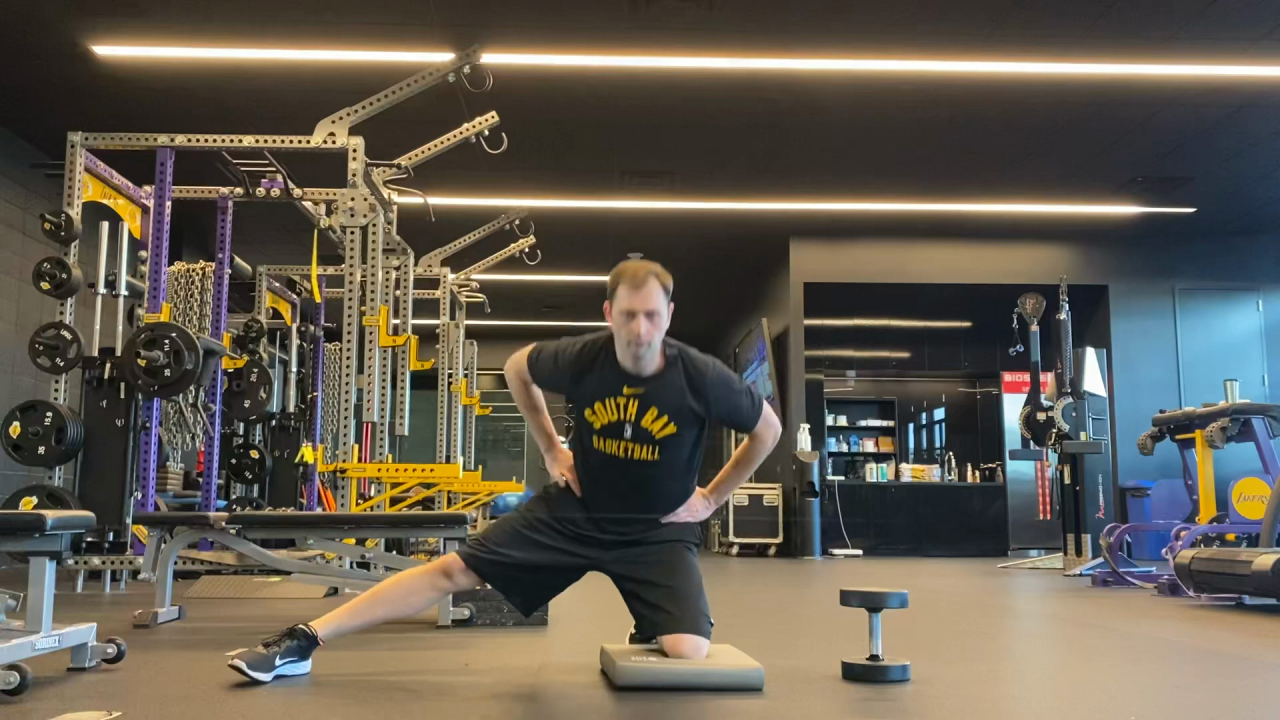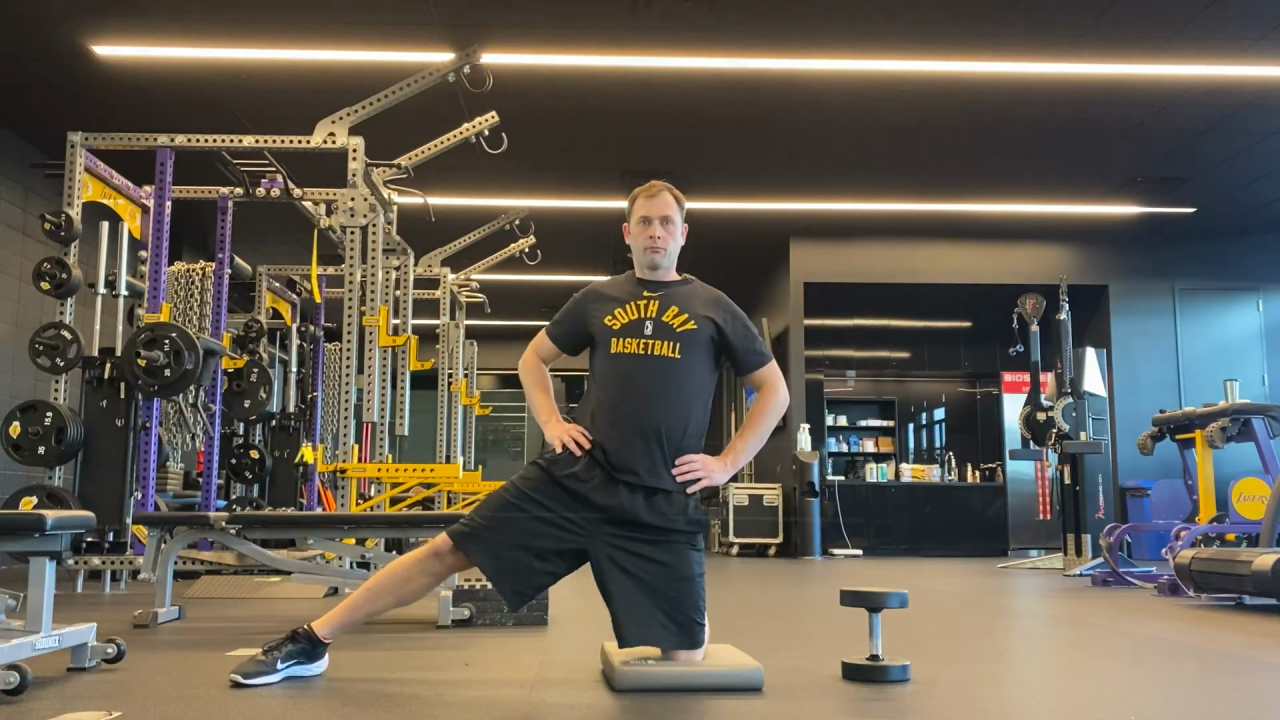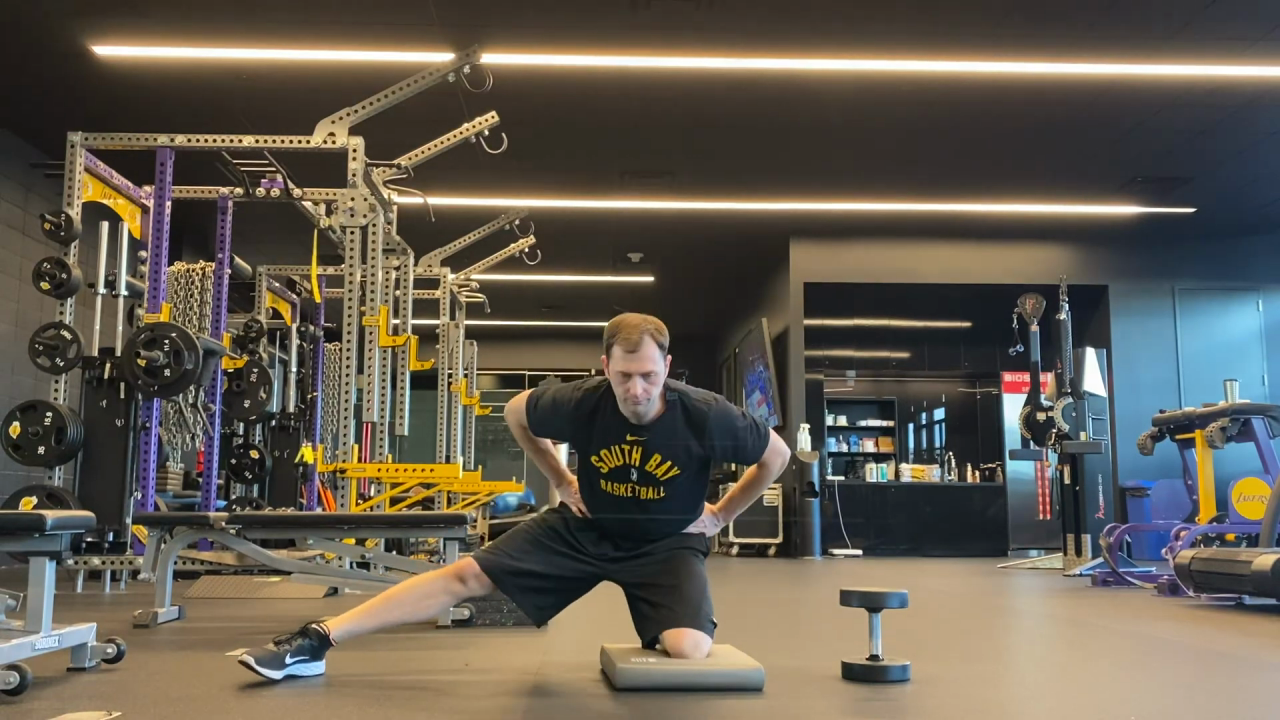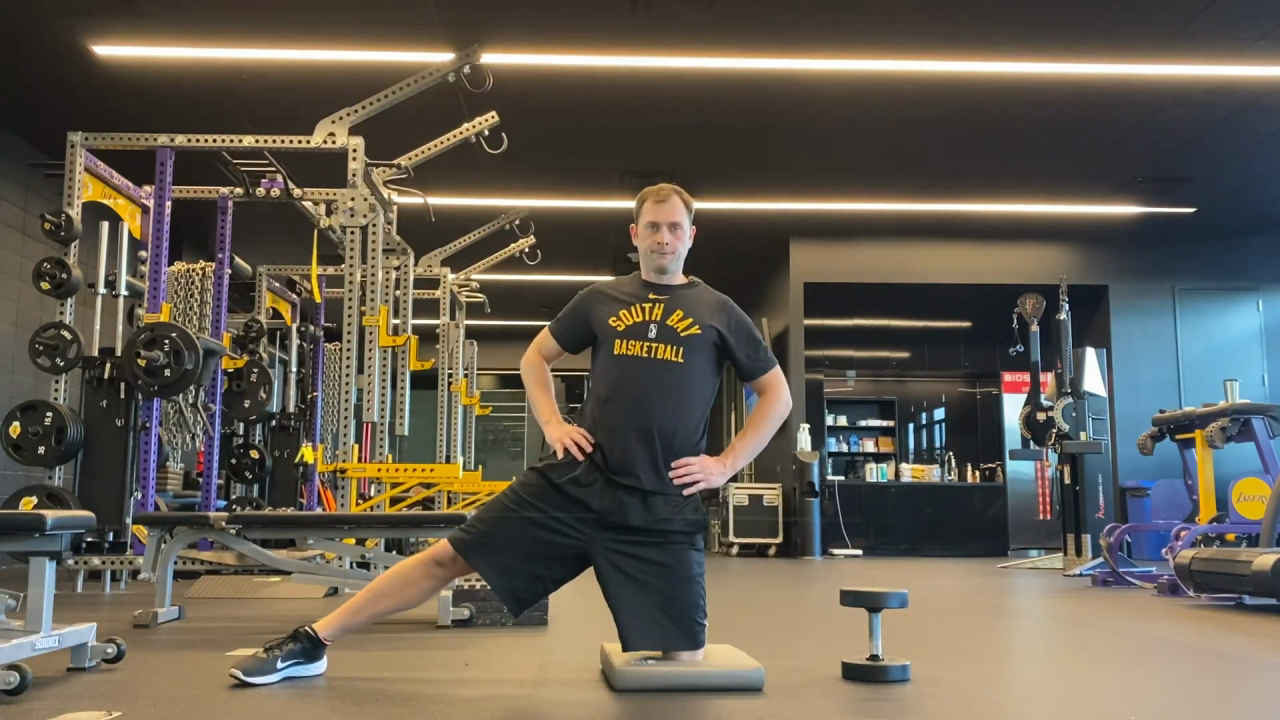
dt=1s
person 1, frame 1
left shoulder: (702, 378)
right shoulder: (581, 358)
left elbow: (767, 431)
right elbow: (517, 369)
left wrist: (711, 498)
right wrist: (552, 452)
left hip: (658, 531)
right hip: (576, 511)
left knee: (688, 655)
right knee: (452, 571)
left ankle: (652, 630)
right ankle: (304, 640)
person 1, frame 2
left shoulder: (714, 307)
right shoulder: (600, 297)
left elbow: (774, 390)
right elbow: (533, 359)
left wrist: (728, 464)
right wrist: (550, 422)
left hip: (662, 499)
right hip: (575, 474)
left knee: (684, 658)
right knee: (447, 552)
left ankle: (692, 613)
right ankle: (311, 642)
person 1, frame 3
left shoulder: (704, 415)
right shoulder: (579, 405)
left elbow: (776, 456)
right elbow: (515, 413)
left wrist: (719, 515)
right wrist: (562, 482)
left hip: (667, 543)
right hip: (583, 529)
left knee: (690, 652)
right knee: (464, 576)
right ankle: (315, 640)
person 1, frame 4
left shoulder: (718, 311)
right shoulder: (602, 297)
left elbow: (777, 395)
right elbow: (535, 356)
left wrist: (727, 465)
right wrist: (551, 423)
left hip: (663, 504)
right hip: (576, 479)
left knee: (682, 657)
right knee: (448, 558)
right ankle: (309, 644)
